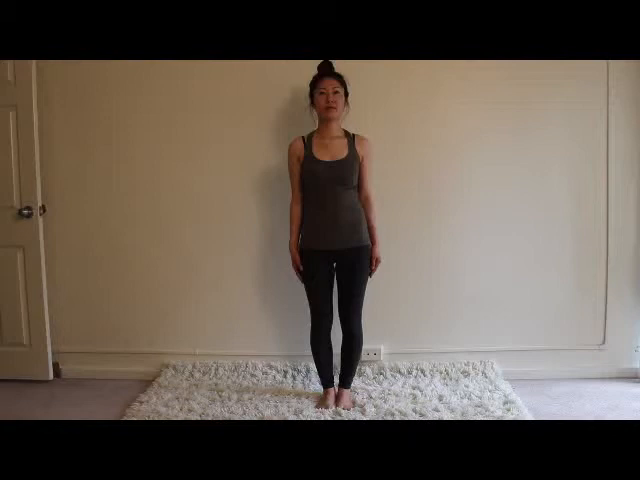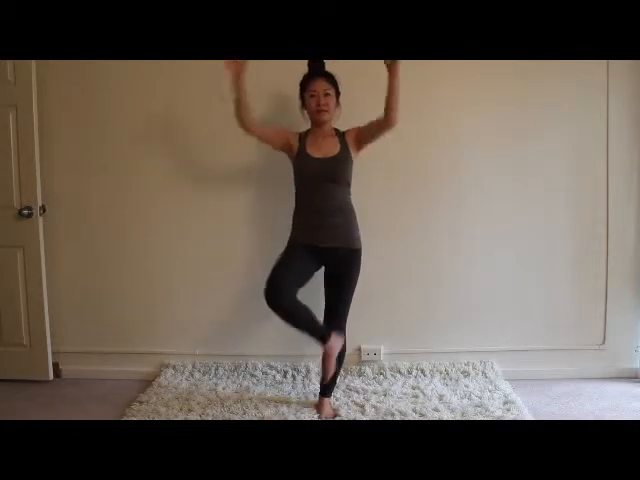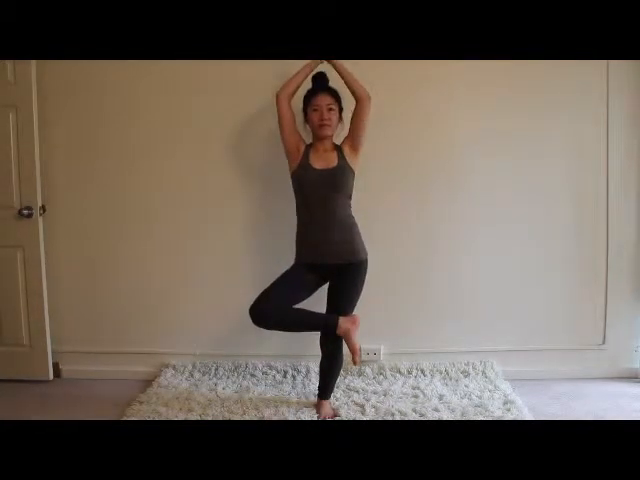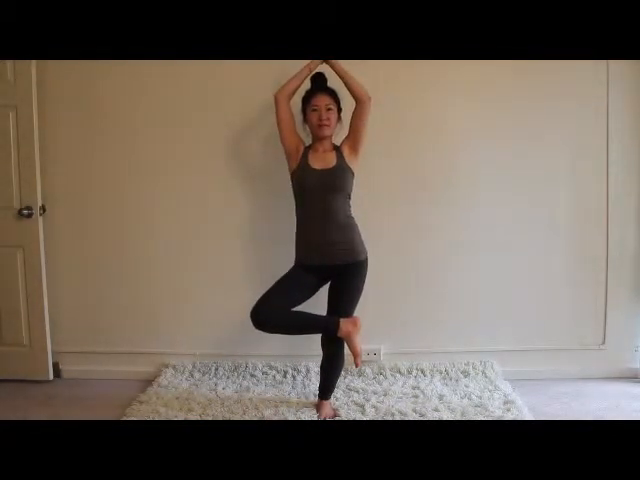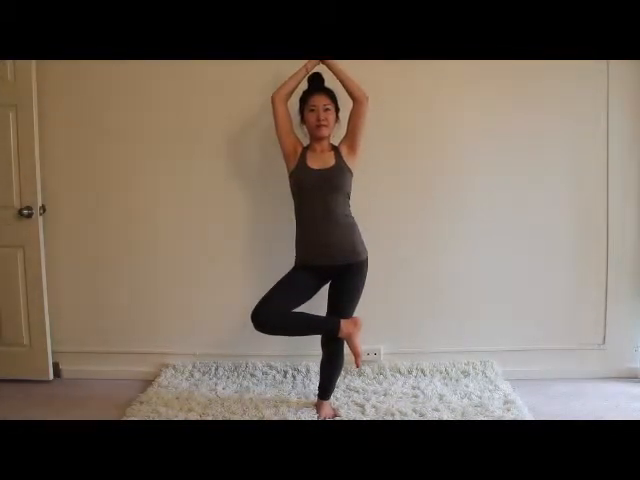
dt=1s
person 1, frame 1
left shoulder: (360, 145)
right shoulder: (299, 147)
left elbow: (365, 195)
right elbow: (297, 198)
left wrist: (375, 242)
right wrist: (293, 244)
left hip: (354, 244)
right hip: (314, 246)
left knee: (351, 321)
right knee: (320, 321)
left ankle: (345, 386)
right ankle: (327, 386)
person 1, frame 2
left shoulder: (352, 140)
right shoulder: (293, 142)
left elbow: (389, 120)
right elbow: (248, 124)
left wrist: (393, 73)
right wrist: (239, 77)
left hip: (345, 242)
right hip: (304, 241)
left knee: (337, 320)
right knee: (277, 294)
left ankle: (325, 396)
right ankle: (329, 336)
person 1, frame 3
left shoulder: (349, 152)
right shoulder: (297, 153)
left elbow: (364, 99)
right elbow: (282, 98)
left wrist: (334, 62)
right wrist: (313, 63)
left hip: (349, 257)
right hip: (309, 260)
left knee: (331, 338)
right knee: (262, 312)
left ankle: (324, 399)
right ankle: (341, 323)
person 1, frame 4
left shoulder: (348, 153)
right shoulder: (297, 154)
left elbow: (364, 99)
right elbow: (281, 98)
left wrist: (333, 63)
right wrist: (312, 65)
left hip: (350, 258)
right hip: (309, 261)
left knee: (332, 339)
right knee: (263, 315)
left ankle: (324, 400)
right ankle: (343, 325)
person 1, frame 5
left shoulder: (346, 153)
right shoulder: (295, 154)
left elbow: (361, 99)
right elbow: (278, 99)
left wrist: (329, 63)
right wrist: (309, 65)
left hip: (350, 258)
right hip: (309, 262)
left knee: (332, 338)
right knee: (263, 317)
left ankle: (324, 399)
right ankle: (344, 325)
